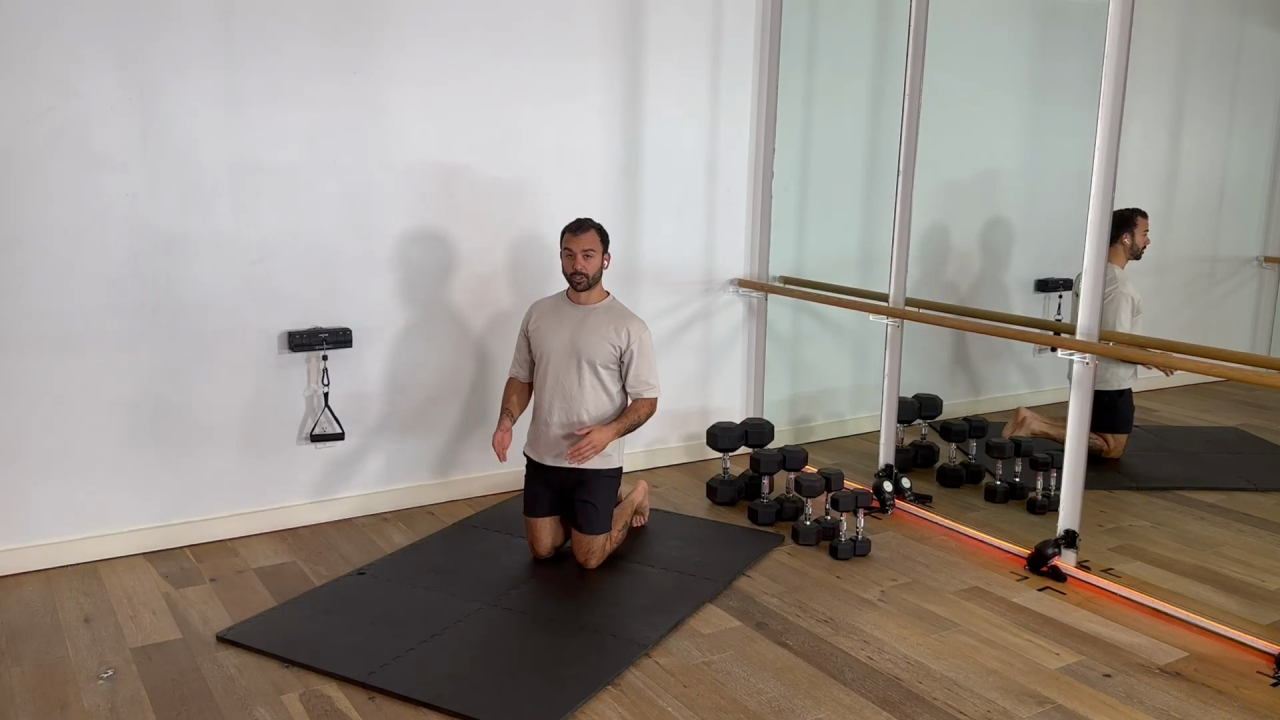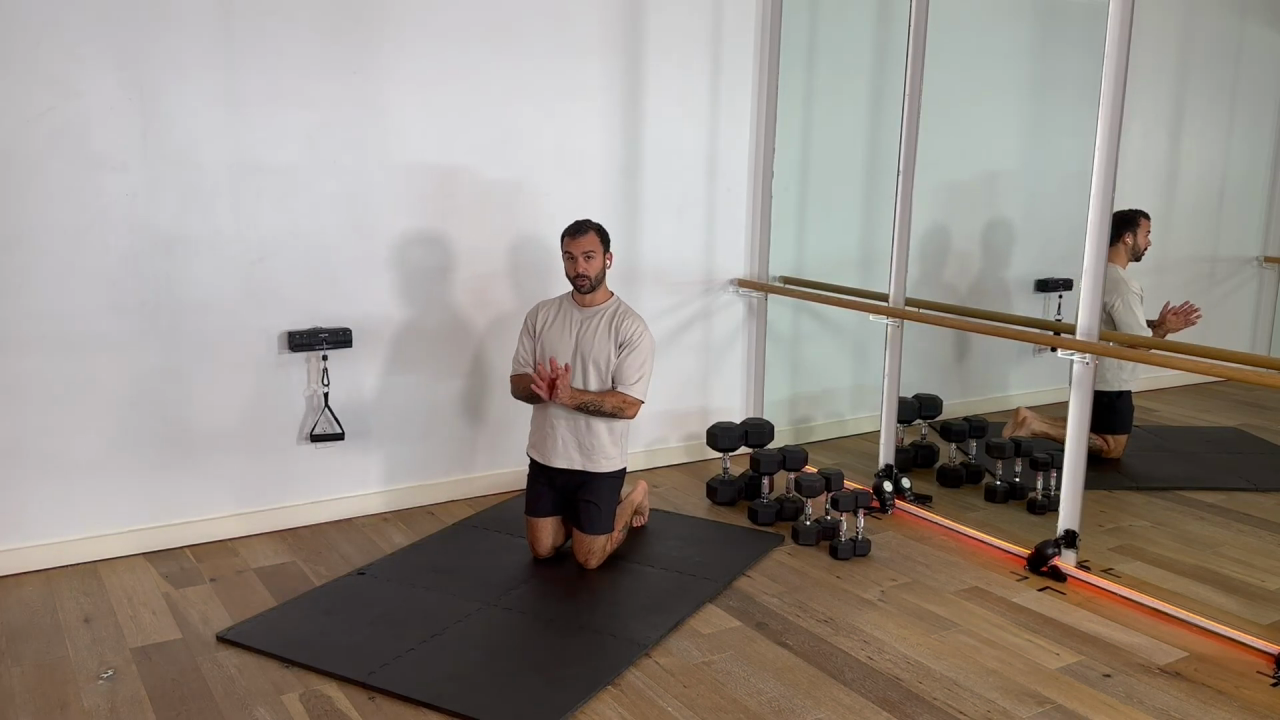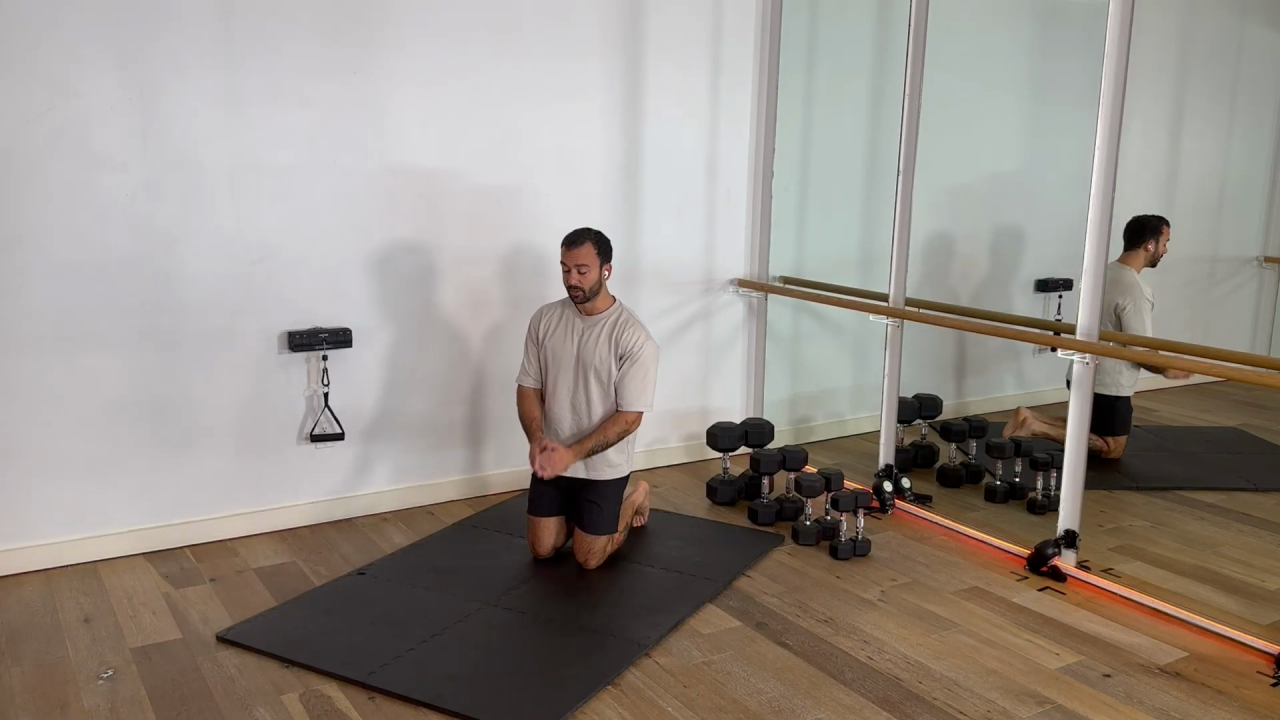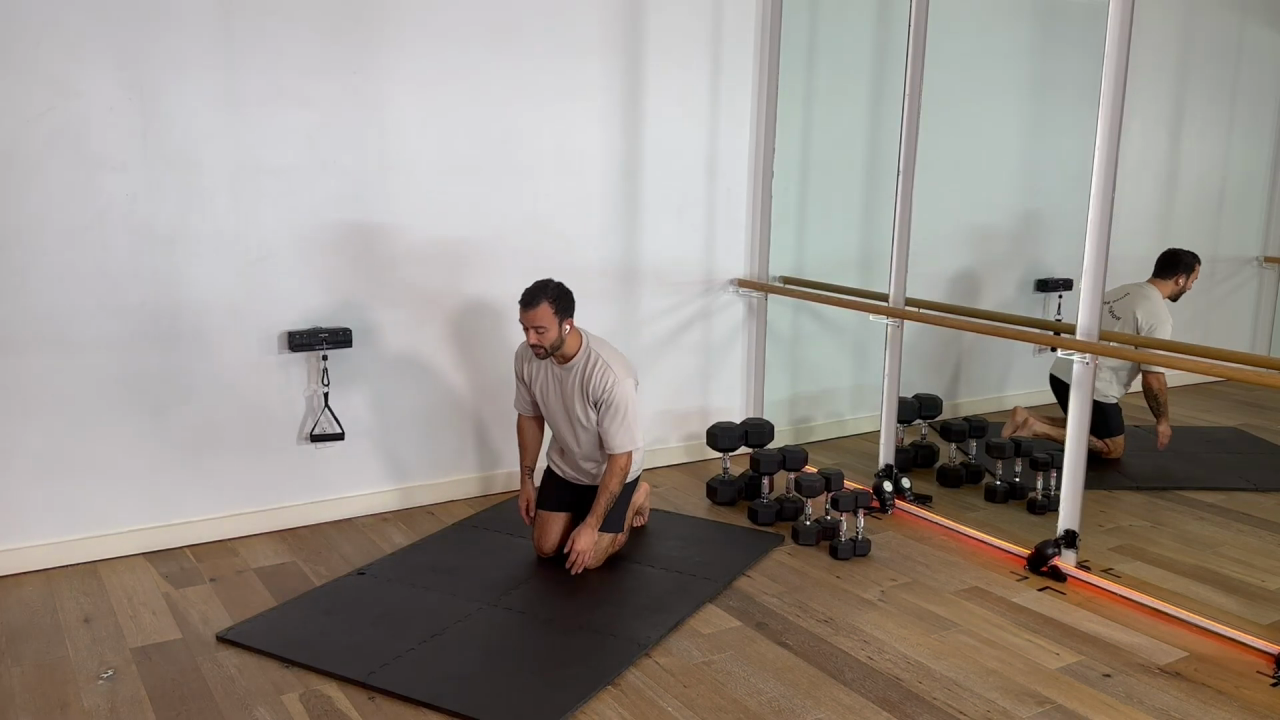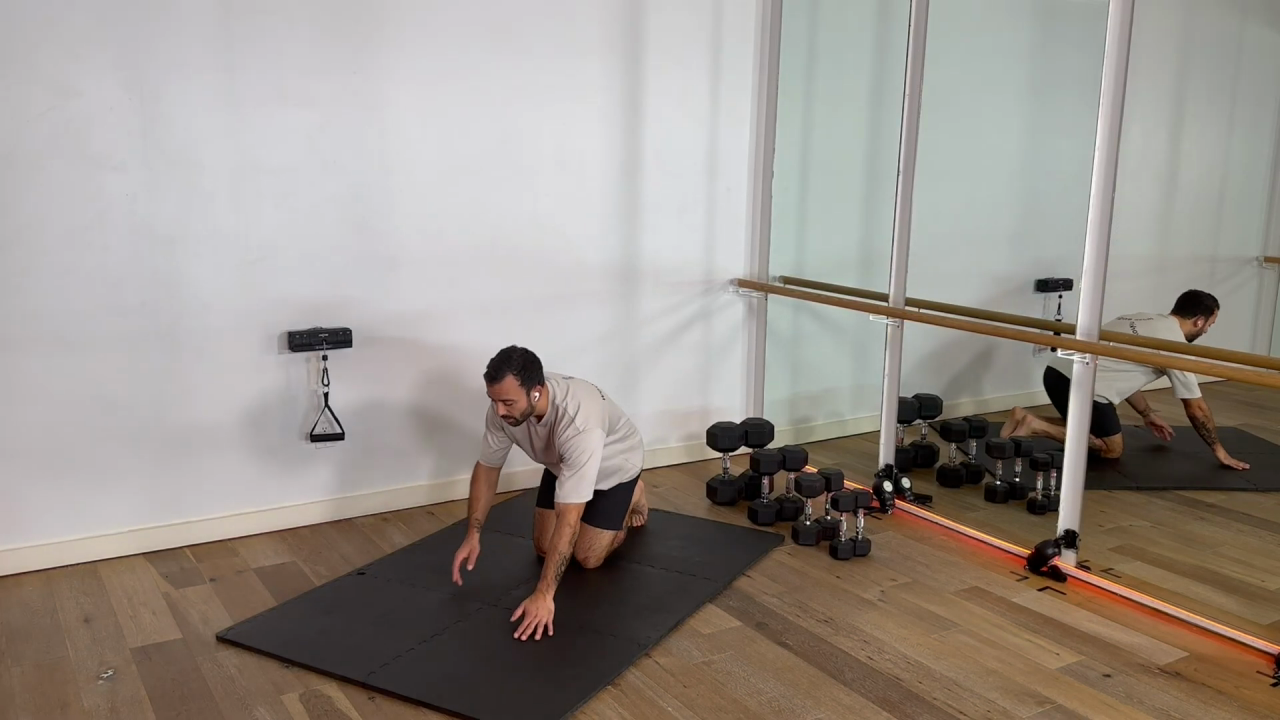
dt=0.4s
person 1, frame 1
left shoulder: (628, 326)
right shoulder: (538, 313)
left elbow: (647, 400)
right elbow: (521, 378)
left wrist: (609, 432)
right wrist: (506, 419)
left hip: (596, 461)
right hip: (543, 455)
left knee: (588, 558)
right knee: (542, 549)
left ankle: (634, 497)
right ankle: (605, 504)
person 1, frame 2
left shoulder: (630, 327)
right shoulder: (542, 314)
left elbow: (628, 405)
right elbow: (518, 380)
left wrist: (568, 395)
right wrist: (541, 388)
left hip: (599, 462)
right hip: (546, 455)
left knee: (589, 558)
right knee: (543, 550)
left ankle: (634, 497)
right ankle: (579, 512)
person 1, frame 3
left shoulder: (633, 337)
right shoulder: (545, 318)
left elbow: (629, 418)
right elbow: (527, 388)
left wrist: (573, 453)
right wrist: (538, 440)
left hip: (602, 468)
right hip: (552, 461)
left knee: (588, 558)
right knee: (542, 550)
left ankle: (635, 499)
right ankle: (578, 512)
person 1, frame 4
left shoulder: (610, 376)
right shoulder: (526, 356)
left elbow: (620, 458)
right elbow: (529, 417)
left wrist: (591, 526)
right wrist: (526, 479)
left hip: (608, 473)
right hip: (563, 467)
left knee: (588, 559)
right knee: (546, 548)
left ankle: (636, 498)
person 1, frame 5
left shoulder: (579, 424)
right shoulder: (504, 408)
left elbow: (569, 519)
right elbow: (487, 467)
left wrist: (543, 594)
right wrist: (473, 534)
left hip: (614, 468)
right hip: (561, 468)
left knee: (587, 556)
right knee: (544, 546)
left ankle: (631, 497)
person 2, frame 1
right shoulder: (1118, 286)
right hip: (1109, 382)
left knee: (1096, 434)
right knee: (1111, 449)
left ankle: (1033, 421)
right ankle: (1036, 426)
person 2, frame 2
right shoulder: (1122, 285)
right elbow: (1139, 343)
left wrist: (1158, 323)
right wrist: (1164, 328)
right hip: (1109, 383)
left knee: (1094, 433)
right knee: (1111, 449)
left ankle: (1032, 419)
right ankle: (1037, 427)
person 2, frame 3
left shoulder: (1106, 274)
right shoulder: (1135, 291)
right wrist: (1167, 369)
right hip: (1107, 386)
left knee: (1091, 431)
right knee: (1111, 449)
left ankle: (1031, 419)
right ankle: (1036, 428)
person 2, frame 4
left shoulder: (1123, 291)
right shoulder: (1157, 315)
right elbow: (1153, 378)
right wrist: (1163, 420)
left hip: (1062, 373)
right hip: (1091, 387)
left knee: (1093, 432)
right knee: (1112, 449)
left ankle: (1030, 419)
right ankle: (1037, 429)
person 2, frame 5
left shoulder: (1144, 320)
right shoulder: (1175, 345)
right elbow: (1196, 408)
left wrist: (1148, 415)
right wrist: (1218, 449)
left hip: (1058, 372)
left knee: (1090, 432)
right knee: (1111, 448)
left ankle: (1028, 418)
right ankle: (1037, 425)
